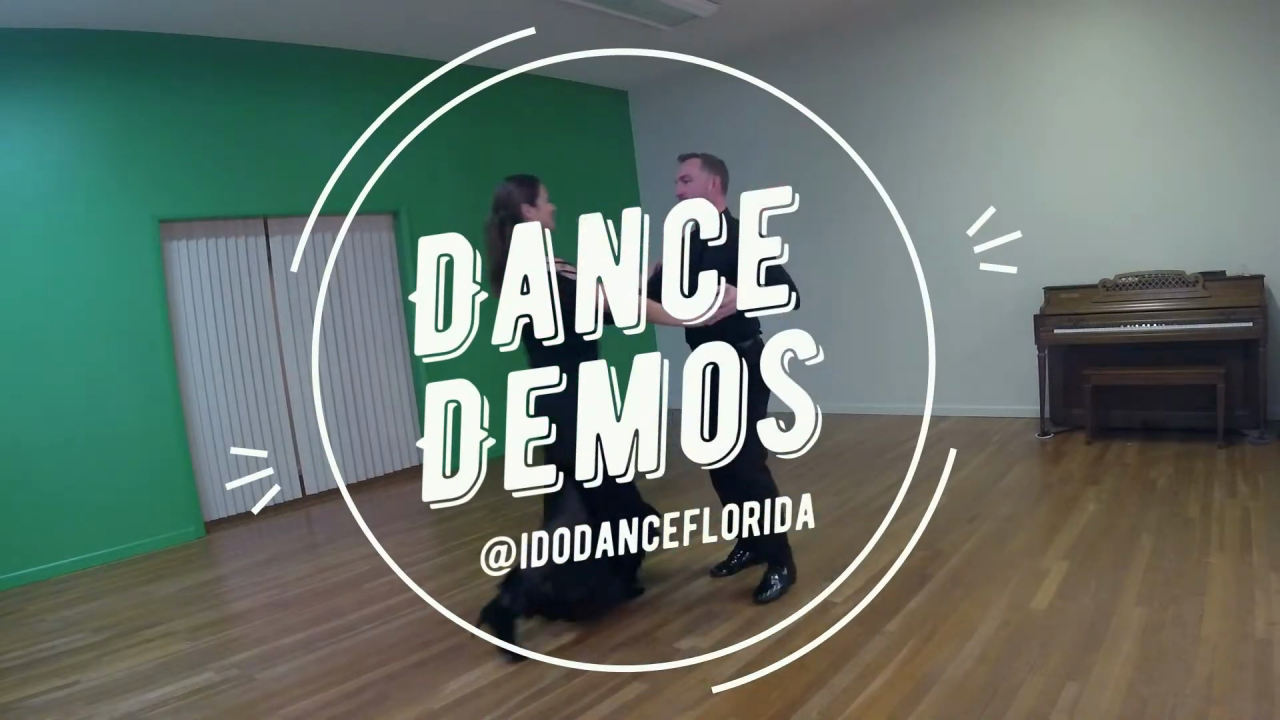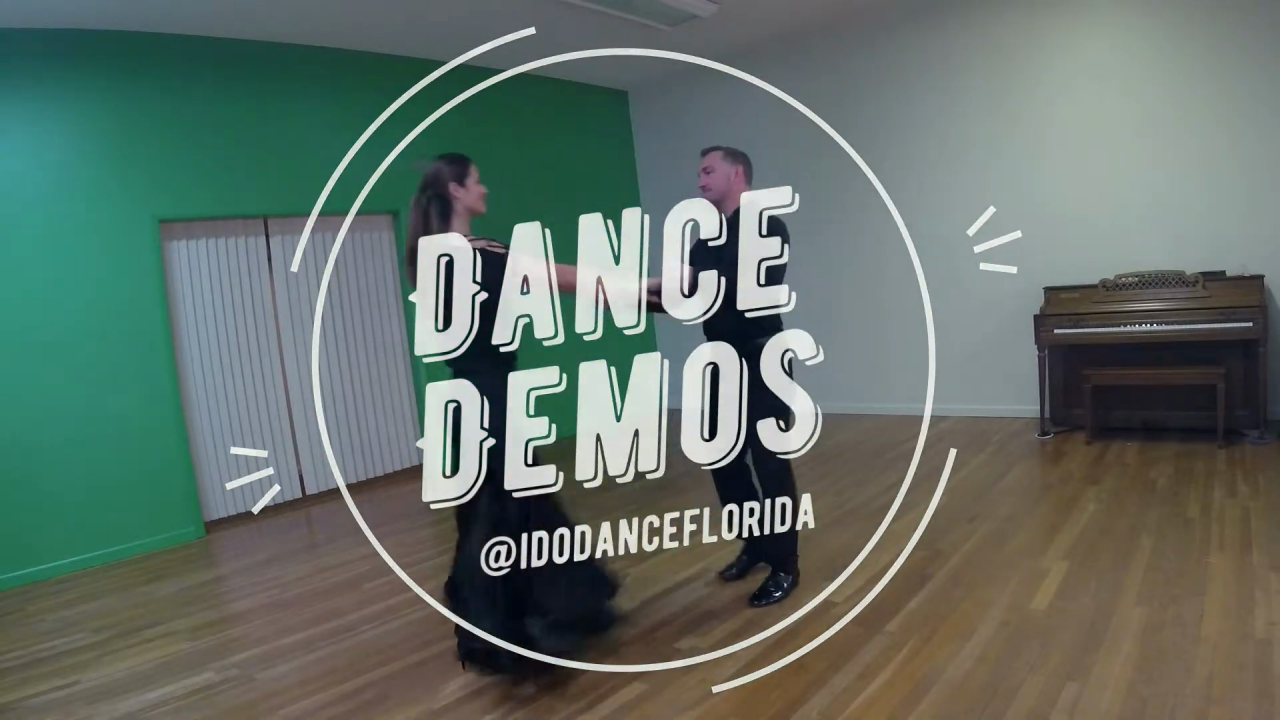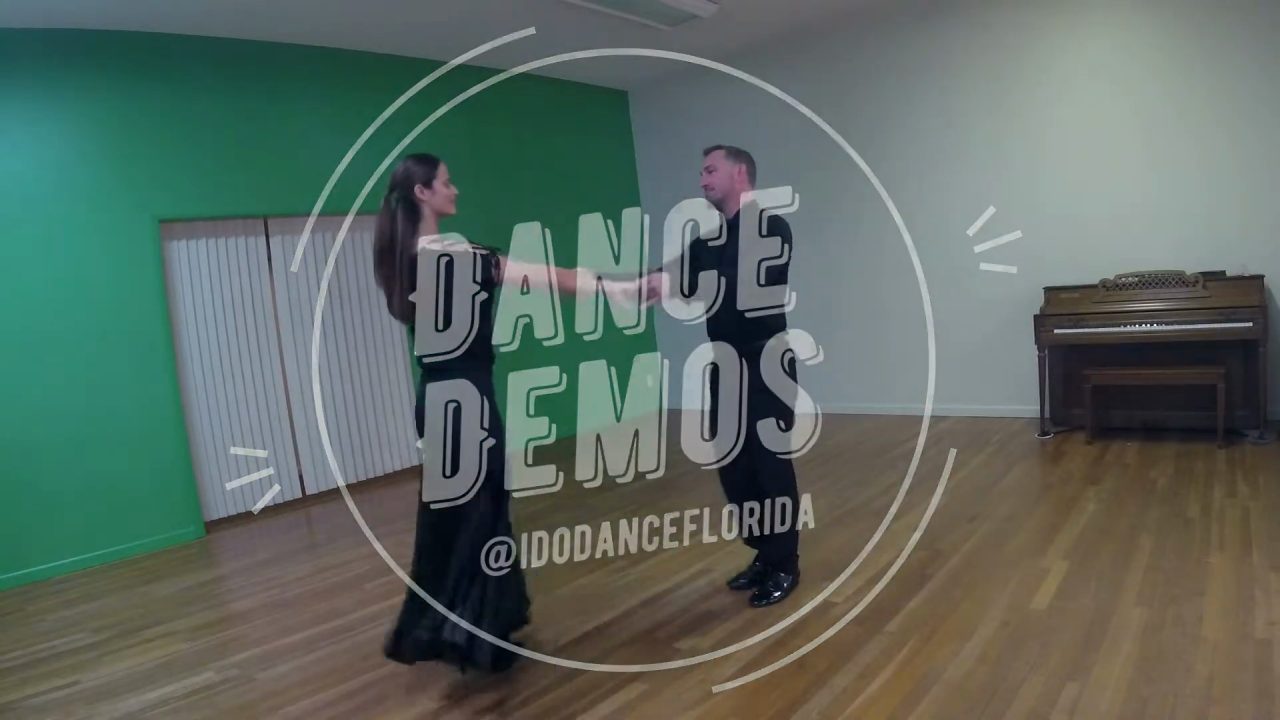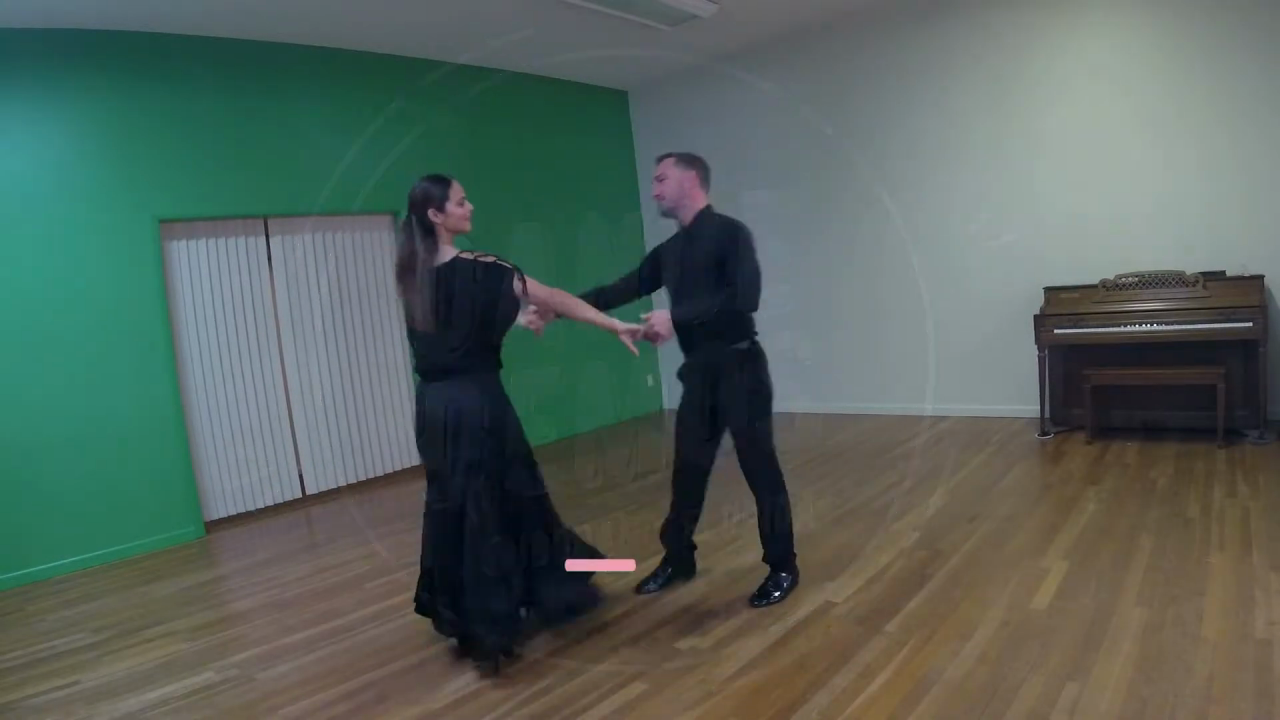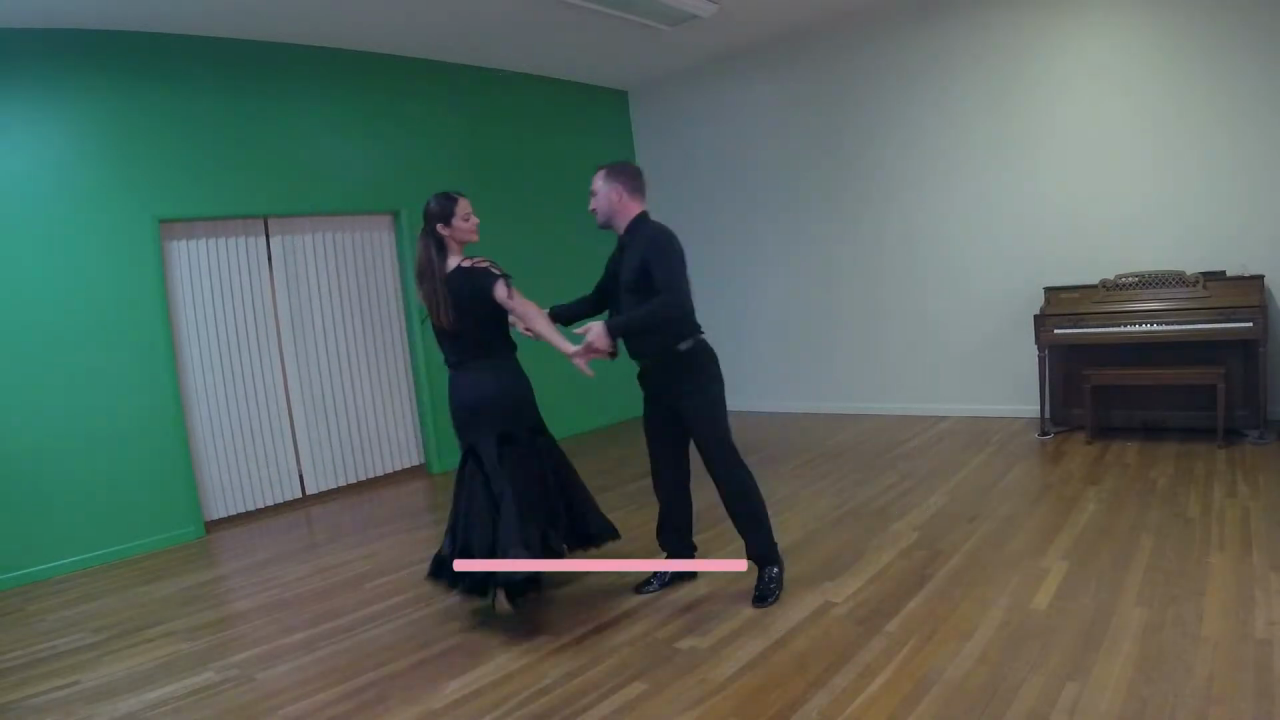
dt=0.4s
person 1, frame 1
right shoulder: (548, 274)
left elbow: (604, 294)
right wrist: (706, 312)
left hip: (555, 397)
right hip: (564, 401)
left knee: (597, 493)
right knee: (577, 503)
left ankle: (610, 580)
right ankle: (512, 600)
person 1, frame 2
right shoulder: (478, 254)
left elbow: (510, 293)
right elbow: (563, 278)
left hip: (474, 395)
right hip: (487, 400)
left knee: (511, 509)
right knee: (499, 517)
right ankle: (490, 639)
person 1, frame 3
left shoulder: (404, 257)
right shoulder: (451, 255)
right elbow: (539, 277)
right wrist: (614, 287)
left knee: (451, 515)
right knee: (476, 517)
left ankle: (448, 628)
right ankle: (471, 637)
person 1, frame 4
left shoulder: (415, 273)
right shoulder: (476, 269)
right elbow: (551, 298)
left wrist: (515, 317)
right wrist: (616, 325)
left hip: (432, 408)
right hip: (477, 403)
left knee: (452, 511)
right knee: (504, 504)
left ankle: (464, 622)
person 1, frame 5
left shoulder: (434, 279)
right shoulder: (476, 271)
right elbow: (522, 308)
left wrist: (514, 320)
right wrist: (567, 346)
left hip: (464, 391)
right hip: (501, 384)
left knee: (482, 478)
right knee: (520, 474)
left ankle: (477, 570)
right ankle: (512, 574)
person 2, frame 1
left shoulder: (742, 238)
right shoulder: (683, 245)
left elbow: (788, 293)
right elbow: (650, 298)
left hip: (743, 365)
left knee: (747, 461)
right knee: (719, 462)
left ankle: (779, 559)
right ankle: (750, 543)
person 2, frame 2
left shoulder: (767, 229)
right shoulder: (707, 241)
left elbow: (765, 284)
left wrist: (701, 278)
left hip: (761, 363)
left knee: (770, 464)
right knee: (723, 461)
left ankle: (784, 565)
right ankle: (756, 543)
person 2, frame 3
left shoulder: (771, 229)
right shoulder: (707, 241)
left elbow: (754, 284)
right elbow: (670, 280)
left wrist: (679, 283)
left hip: (765, 365)
left knee: (771, 467)
right knee: (732, 467)
left ankle: (785, 565)
right ankle: (765, 554)
person 2, frame 4
left shoulder: (729, 234)
right shoulder: (669, 251)
left elbow: (745, 298)
right elbow: (624, 289)
left wrist: (676, 317)
left hip: (741, 369)
right hip: (699, 372)
left knee: (759, 468)
right knee: (687, 469)
left ankle: (782, 567)
right ankle: (678, 557)
person 2, frame 5
left shoulder: (657, 240)
right shoulder: (623, 252)
left elbow: (675, 303)
right elbow: (598, 299)
left wrist: (610, 329)
right wrist: (551, 316)
left hip: (690, 368)
right hip: (657, 375)
left knee: (722, 464)
right knee: (667, 471)
left ankle: (768, 563)
right ankle: (679, 557)
